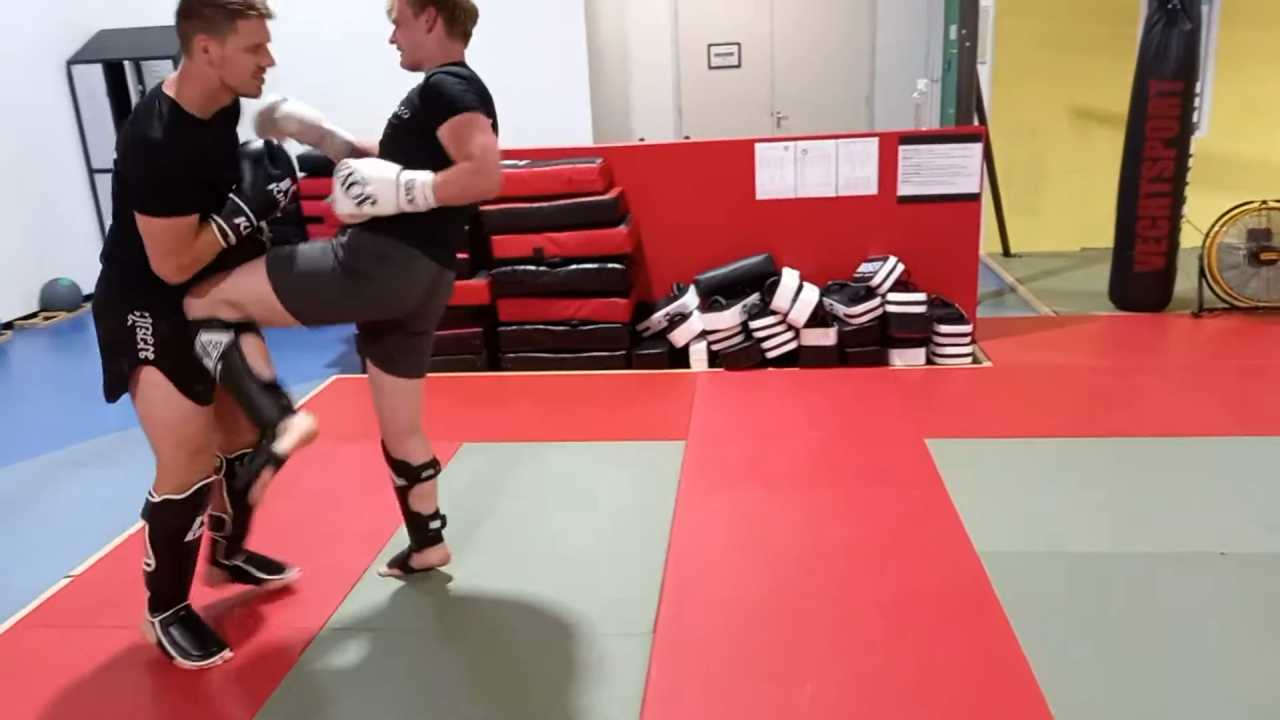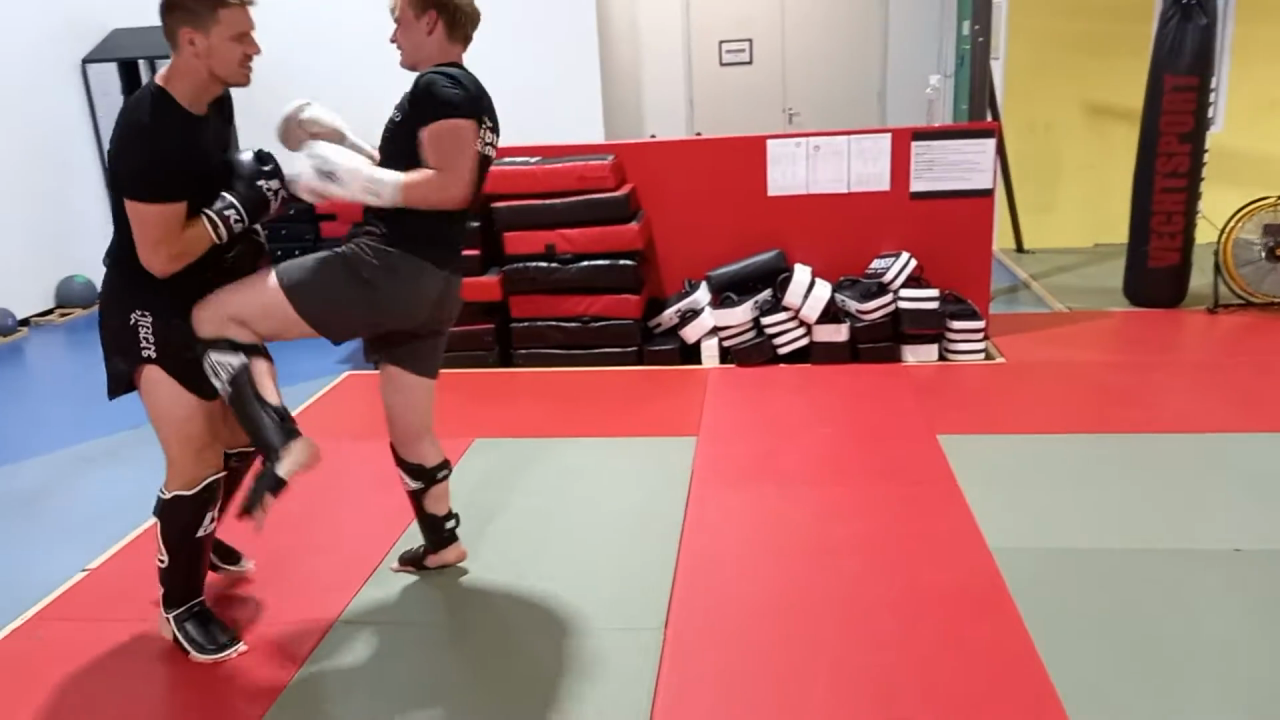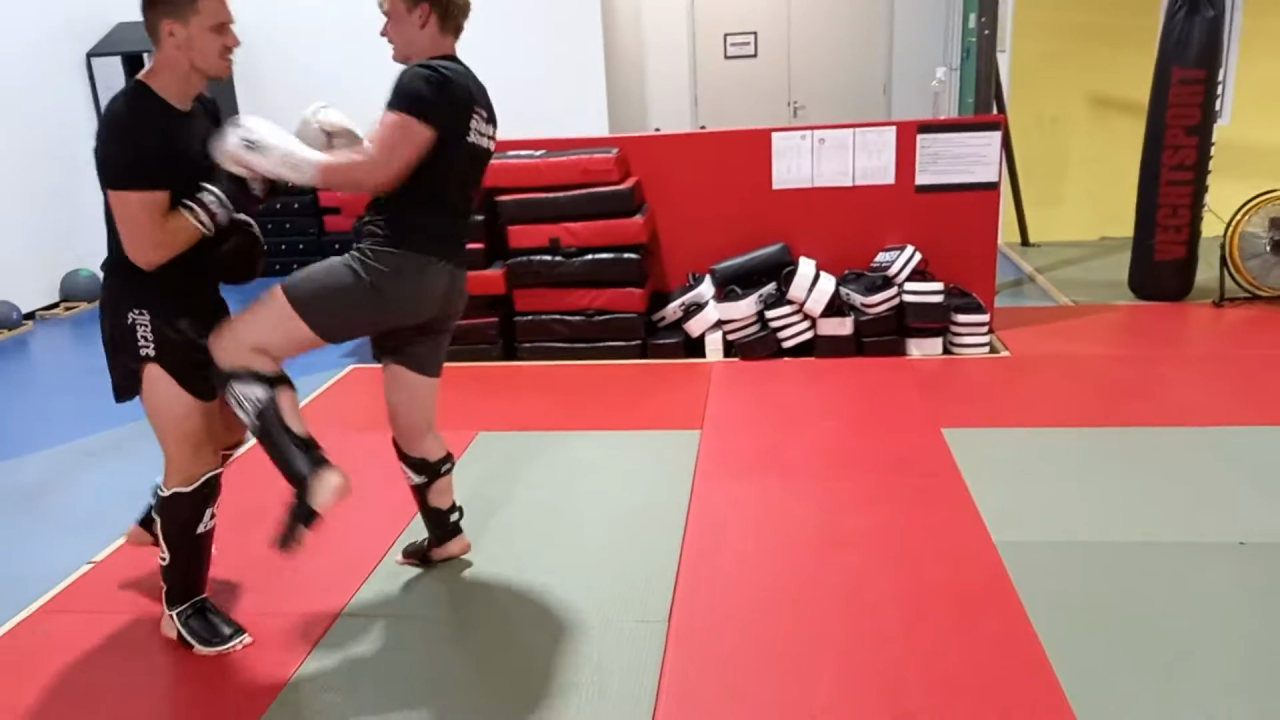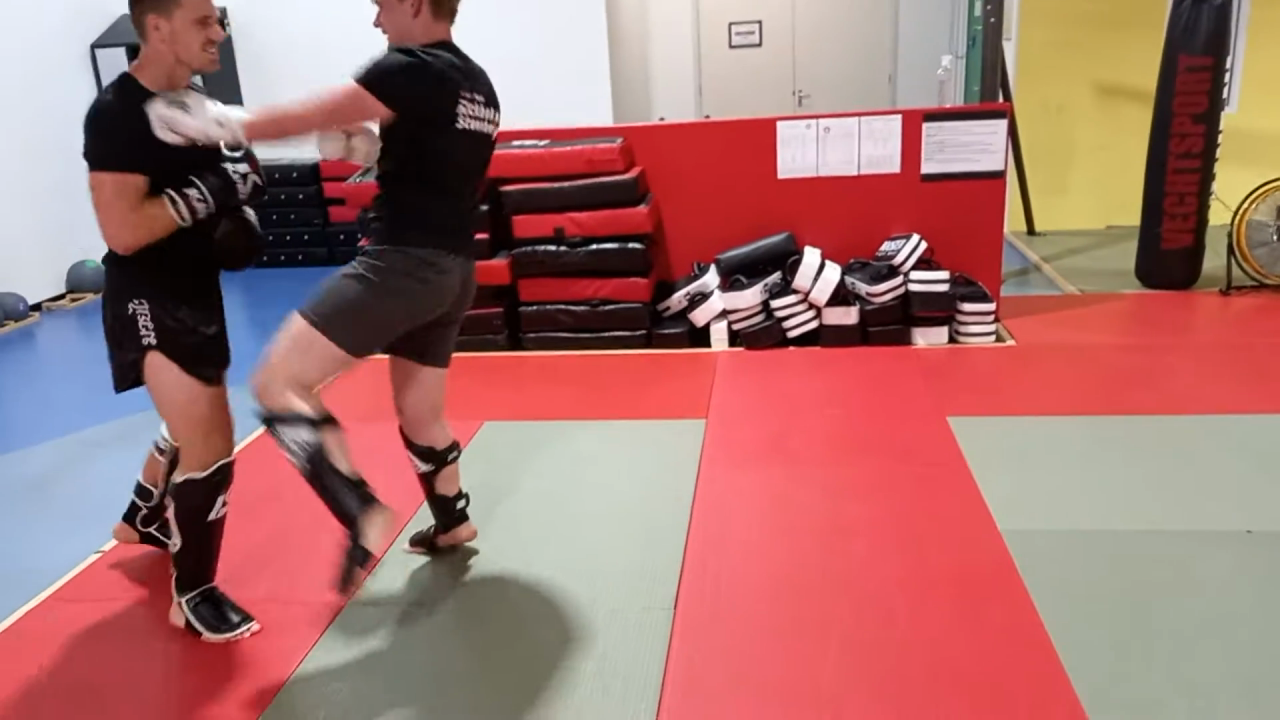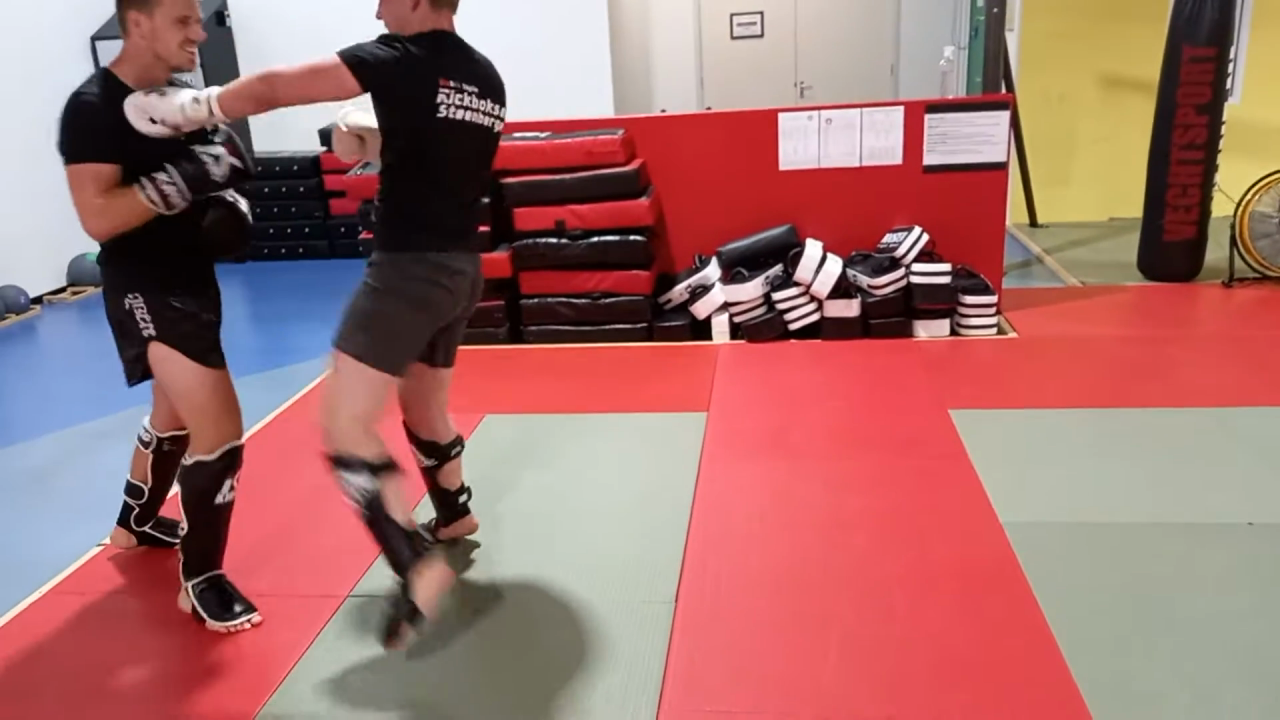
dt=0.1s
person 1, frame 1
left shoulder: (222, 106)
right shoulder: (156, 141)
right elbow: (173, 263)
left wrist: (248, 219)
right wrist: (249, 208)
right hip: (145, 314)
left knee: (242, 436)
right knee: (189, 466)
left ankle: (228, 554)
right ankle: (167, 611)
person 1, frame 2
left shoulder: (216, 102)
right shoulder: (146, 131)
right elbow: (161, 257)
left wrist: (241, 232)
right wrist: (240, 205)
left hip: (205, 300)
right hip: (150, 312)
left knee: (240, 433)
right knee: (196, 463)
left ankle: (198, 538)
right ankle: (181, 606)
person 1, frame 3
left shoulder: (202, 104)
right shoulder: (132, 122)
right elbow: (146, 248)
left wrist: (233, 225)
right wrist: (225, 200)
left hip: (197, 300)
right hip: (148, 312)
left knee: (223, 434)
right knee: (196, 458)
left ankle: (160, 524)
right ankle: (183, 603)
person 1, frame 4
right shoulder: (116, 113)
right elbow: (123, 232)
left wrist: (229, 203)
right wrist: (209, 193)
left hip: (195, 290)
right hip: (149, 303)
left knee: (202, 429)
right knee: (208, 446)
left ankle: (143, 517)
right ankle: (193, 592)
person 1, frame 5
right shoulder: (94, 108)
right elbow: (98, 216)
left wrist: (221, 198)
right wrist: (183, 178)
left hip: (192, 280)
right hip: (147, 294)
left knee: (176, 415)
right knee: (220, 428)
left ankle: (135, 520)
right ankle: (202, 579)
person 2, frame 1
left shoulder: (448, 87)
right shoulder: (452, 91)
left elbow: (485, 177)
right elbow: (387, 161)
left wrist: (399, 189)
right wrist: (319, 132)
left hip: (379, 258)
right hip: (424, 277)
left knee: (203, 302)
right knee: (400, 427)
left ankle: (278, 421)
right ankle: (427, 542)
person 2, frame 2
left shoulder: (438, 88)
right shoulder: (460, 93)
left elbow: (449, 188)
left wrist: (357, 180)
right wrist: (340, 140)
left hip: (387, 266)
right hip: (433, 284)
left knee: (214, 318)
right knee: (410, 429)
left ankle: (281, 445)
right ankle: (441, 541)
person 2, frame 3
left shoulder: (428, 81)
right shoulder: (467, 91)
left elbow: (375, 173)
left wrist: (283, 156)
right wrist: (359, 142)
left hip: (393, 265)
right hip: (440, 277)
left knee: (232, 347)
right knee: (411, 426)
left ankle: (311, 475)
right ankle: (443, 535)
person 2, frame 4
left shoulder: (409, 67)
right shoulder: (477, 82)
left elbow: (309, 117)
left wrist: (218, 122)
right wrist: (368, 135)
left hip: (402, 264)
right hip: (452, 268)
left knee: (278, 381)
right knee: (420, 413)
left ankle: (363, 514)
right ankle: (452, 520)
person 2, frame 5
left shoulder: (398, 59)
right shoulder: (486, 77)
left elbow: (274, 88)
left wrist: (186, 106)
left hip: (409, 266)
right hip: (460, 266)
left knee: (345, 430)
right knee: (424, 409)
left ankle: (418, 561)
right ankle: (453, 514)
